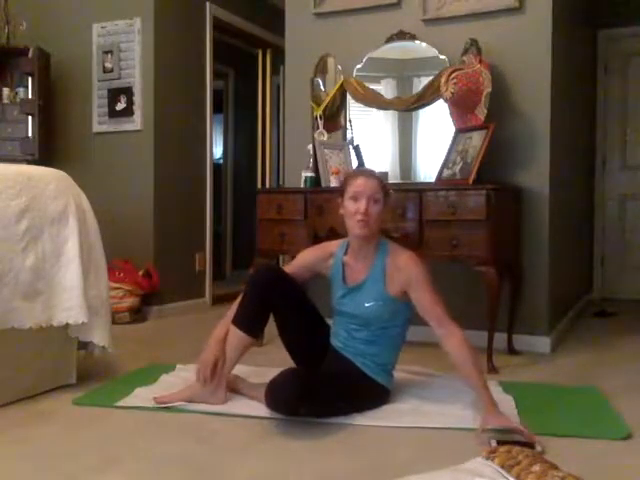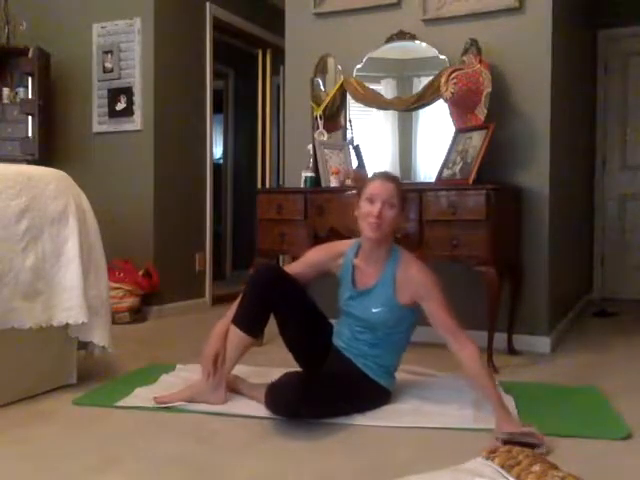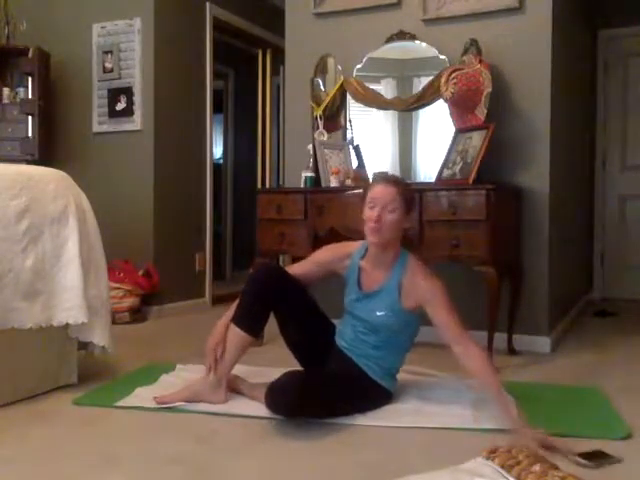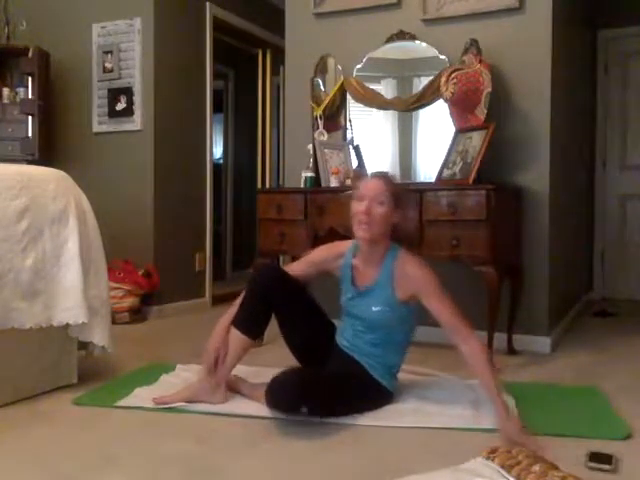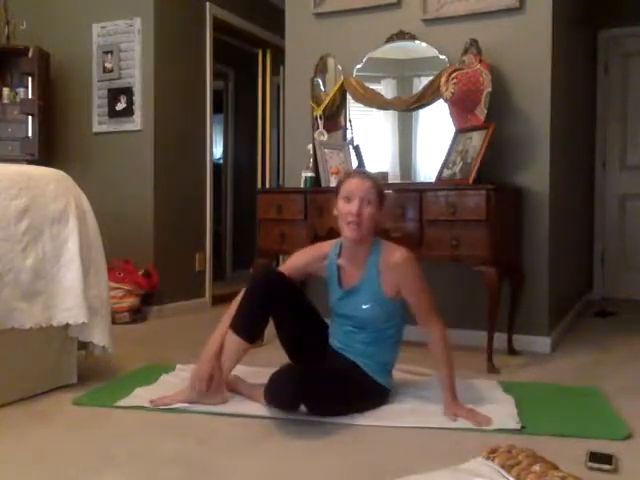
dt=0.5s
person 1, frame 1
left shoulder: (402, 264)
right shoulder: (327, 255)
left elbow: (448, 331)
right elbow: (257, 289)
left wrist: (489, 406)
right wrist: (218, 337)
left hip: (365, 380)
right hip: (328, 352)
left knee: (289, 391)
right knee: (267, 276)
left ankle: (236, 385)
right ankle: (214, 383)
person 1, frame 2
left shoulder: (412, 275)
right shoulder: (336, 255)
left elbow: (459, 342)
right elbow: (271, 282)
left wrist: (502, 415)
right wrist: (220, 327)
left hip: (364, 382)
right hip: (329, 350)
left knee: (288, 395)
right knee: (266, 277)
left ankle: (234, 385)
right ankle: (213, 383)
person 1, frame 3
left shoulder: (418, 281)
right shoulder: (343, 256)
left elbow: (465, 347)
right elbow: (274, 282)
left wrist: (518, 421)
right wrist: (224, 321)
left hip: (365, 382)
right hip: (331, 350)
left knee: (287, 395)
right knee: (265, 276)
left ankle: (234, 385)
right ankle: (214, 381)
person 1, frame 4
left shoulder: (410, 271)
right shoulder: (336, 255)
left elbow: (465, 338)
right elbow: (260, 287)
left wrist: (503, 412)
right wrist: (222, 327)
left hip: (369, 381)
right hip: (333, 351)
left knee: (289, 389)
right knee: (269, 276)
left ankle: (236, 384)
right ankle: (214, 383)
person 1, frame 5
left shoulder: (396, 262)
right shoulder: (321, 256)
left elbow: (434, 328)
right elbow: (251, 294)
left wrist: (450, 398)
right wrist: (211, 351)
left hip: (365, 380)
right hip: (327, 352)
left knee: (285, 388)
right knee: (266, 279)
left ankle: (234, 386)
right ankle: (212, 384)
